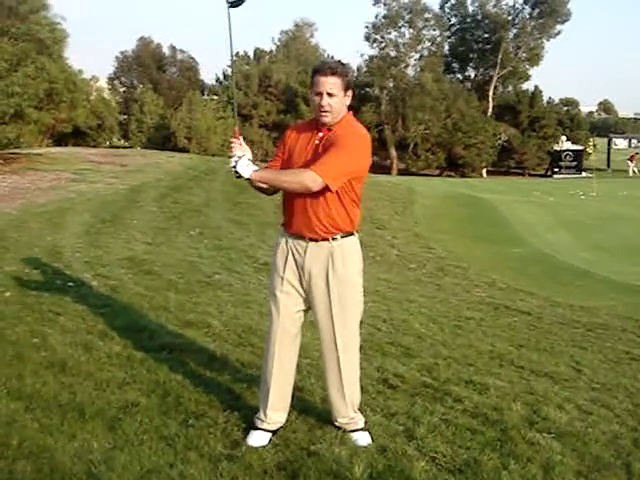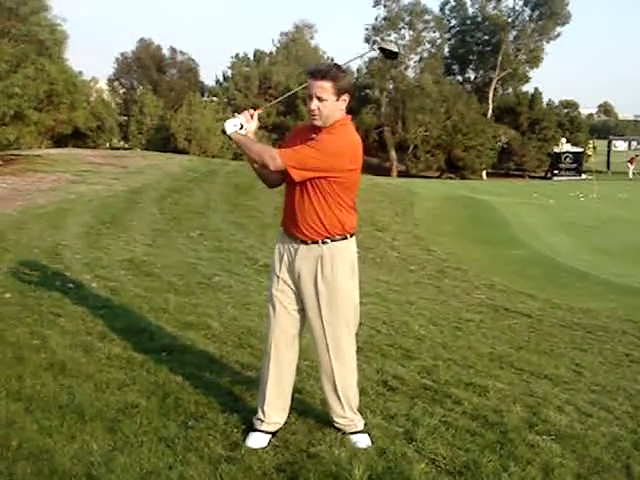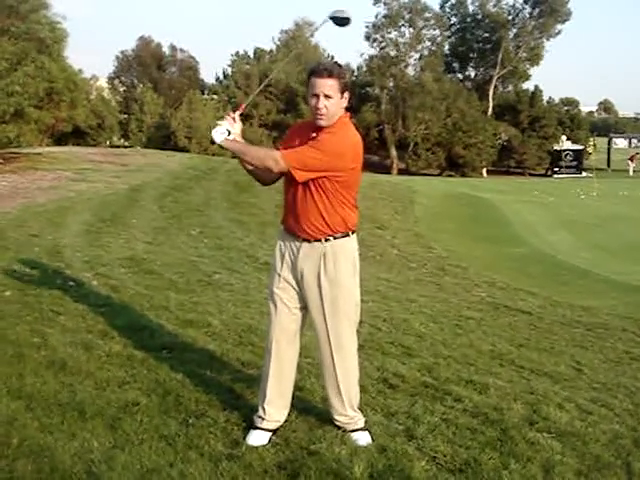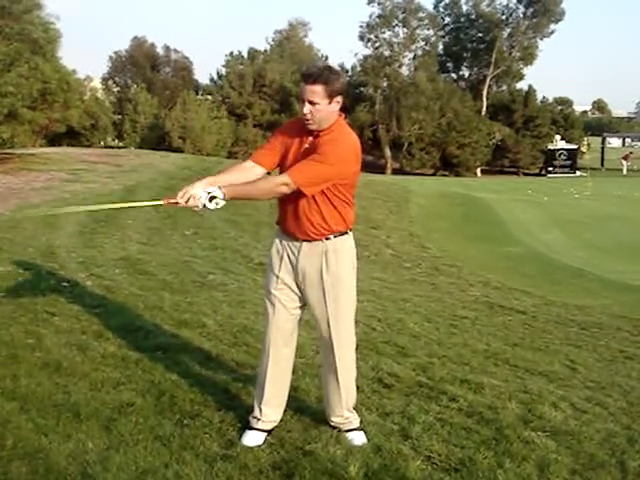
dt=0.3s
person 1, frame 1
left shoulder: (355, 138)
right shoulder: (294, 133)
left elbow: (310, 181)
right elbow: (274, 184)
left wrist: (252, 170)
right wrist: (249, 167)
left hip: (336, 251)
right hip: (291, 246)
left knee: (341, 336)
right knee: (282, 331)
left ankle: (348, 416)
right ankle: (269, 417)
person 1, frame 2
left shoulder: (343, 142)
right shoulder: (301, 132)
left elbow: (276, 161)
right elbow: (273, 178)
left wrist: (238, 136)
right wrist: (249, 137)
left hip: (330, 254)
right hip: (289, 247)
left knee: (336, 338)
right knee: (280, 333)
left ankle: (348, 419)
right ankle: (268, 418)
person 1, frame 3
left shoulder: (344, 141)
right shoulder: (299, 131)
left elbow: (277, 163)
right elbow: (267, 173)
left wrist: (230, 142)
right wrist: (237, 141)
left hip: (333, 251)
right hip: (290, 245)
left knee: (338, 336)
right knee: (281, 331)
left ankle: (348, 416)
right ankle: (269, 416)
person 1, frame 4
left shoulder: (343, 145)
right shoulder: (290, 130)
left elbow: (282, 185)
right elbow: (255, 167)
left wrist: (221, 193)
right wrist: (203, 183)
left hip: (330, 251)
right hip: (286, 245)
left knee: (337, 334)
right knee: (278, 330)
left ankle: (344, 416)
right ankle: (264, 417)
